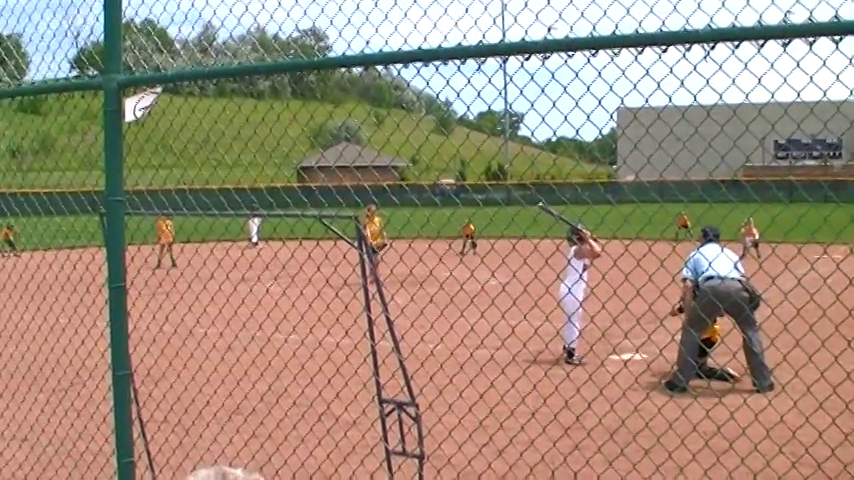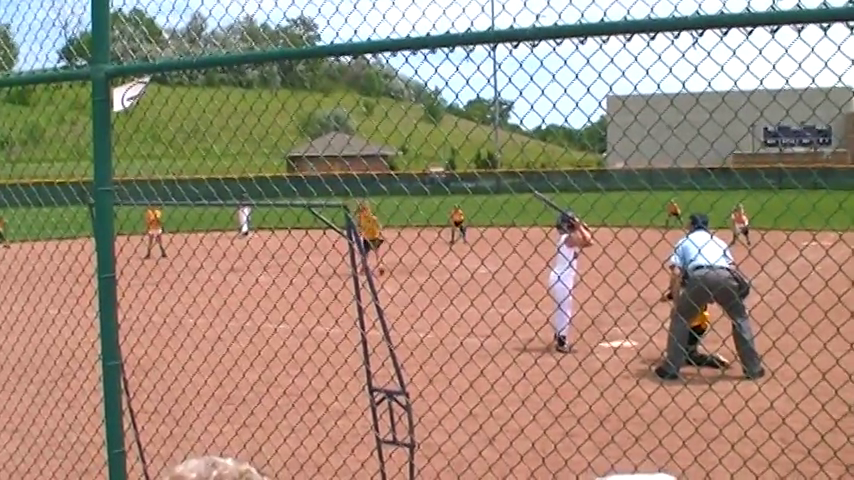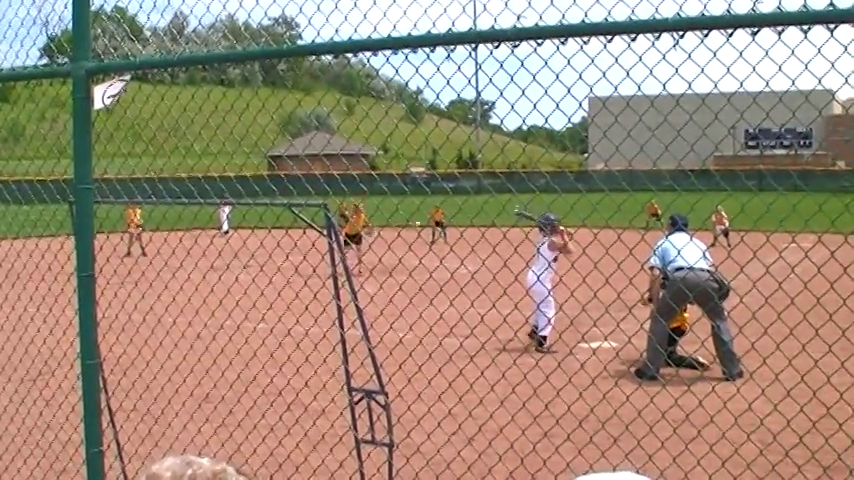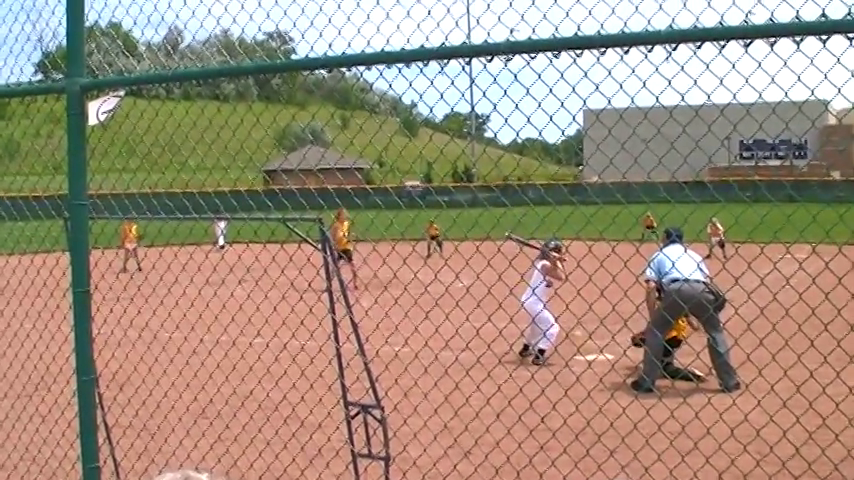
dt=0.5s
person 1, frame 1
left shoulder: (696, 254)
right shoulder: (731, 254)
left elbow: (688, 286)
right elbow: (742, 278)
left wrist: (688, 316)
left hip: (711, 289)
right hip: (736, 288)
left knee: (690, 330)
right knee: (751, 330)
left ankle: (680, 381)
right ankle: (763, 381)
person 1, frame 2
left shoulder: (684, 242)
right shoulder: (719, 241)
left elbow: (676, 274)
right elbow: (732, 267)
left wrist: (676, 304)
left hip: (700, 277)
right hip: (725, 277)
left knee: (679, 317)
right knee: (740, 318)
left ankle: (671, 368)
right ankle: (753, 368)
person 1, frame 3
left shoulder: (663, 243)
right shoulder: (698, 243)
left elbow: (655, 275)
right elbow: (711, 269)
left wrist: (655, 305)
left hip: (680, 279)
right hip: (706, 279)
left knee: (659, 318)
right knee: (720, 319)
left ankle: (650, 369)
right ankle: (733, 369)
person 1, frame 4
left shoulder: (659, 256)
right shoulder: (693, 254)
left elbow: (651, 287)
left wrist: (652, 318)
left hip: (676, 290)
right hip: (701, 290)
left knee: (655, 331)
right knee: (716, 331)
left ankle: (646, 381)
right ankle: (729, 381)
person 2, frame 1
left shoulder: (580, 251)
right shoulder: (578, 250)
left elbow: (598, 251)
right elbow: (597, 252)
left wrist: (592, 239)
right wrist: (588, 240)
left hip: (572, 291)
right hip: (571, 292)
left knee: (571, 322)
right knee: (574, 323)
left ankle: (568, 350)
right ankle: (570, 354)
person 2, frame 2
left shoulder: (565, 238)
right shoulder: (569, 238)
left elbow: (588, 241)
right elbow: (588, 241)
left wrist: (583, 228)
right wrist: (580, 227)
left hip: (559, 279)
right hip: (562, 280)
left knee: (561, 309)
right knee: (565, 311)
left ankle: (558, 337)
right ankle: (561, 343)
person 2, frame 3
left shoulder: (545, 240)
right shoulder: (552, 241)
left elbow: (565, 249)
right elbow: (569, 251)
left wrist: (563, 235)
right wrist: (563, 235)
left hip: (535, 278)
right hip: (540, 281)
left knee: (542, 307)
right knee: (548, 310)
left ankle: (534, 333)
right ankle: (541, 343)
person 2, frame 4
left shoulder: (541, 262)
right shoulder: (546, 265)
left elbow: (561, 276)
right elbow: (562, 278)
left wrist: (559, 262)
right wrist: (556, 261)
left hip: (529, 301)
right hip: (534, 303)
left knee: (537, 324)
right knee: (553, 327)
left ankle: (525, 349)
right ankle: (539, 356)
